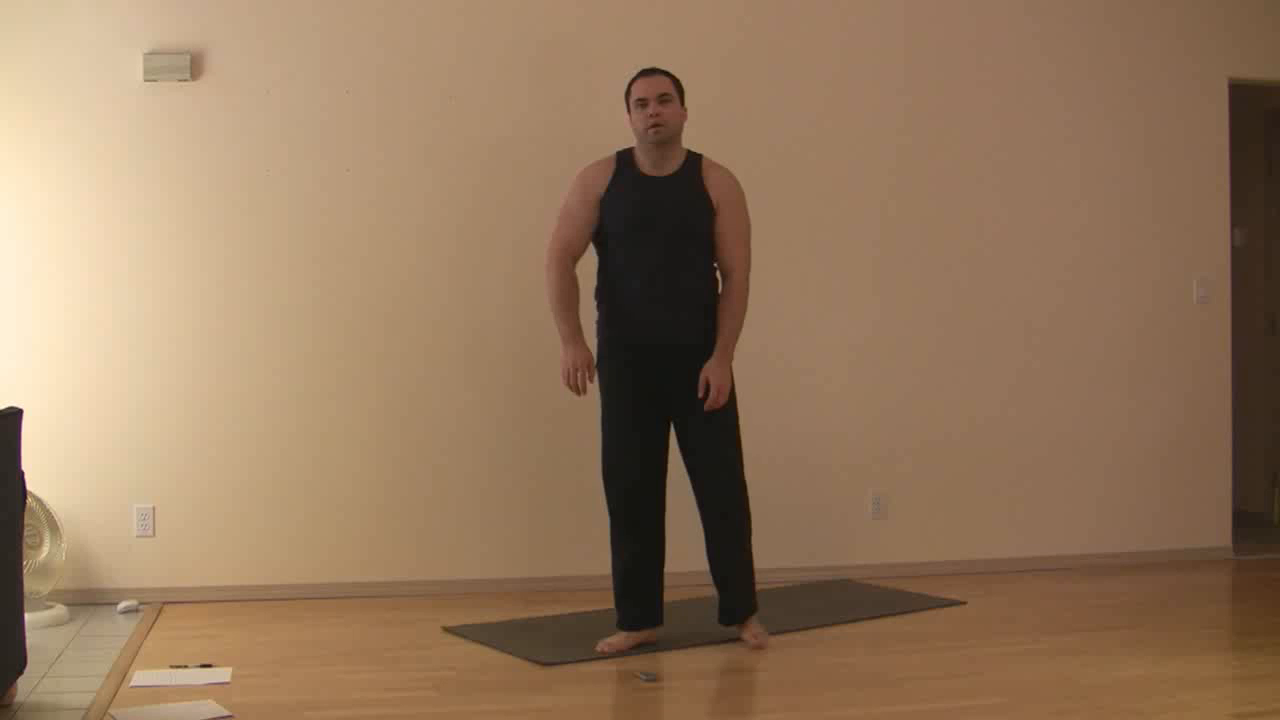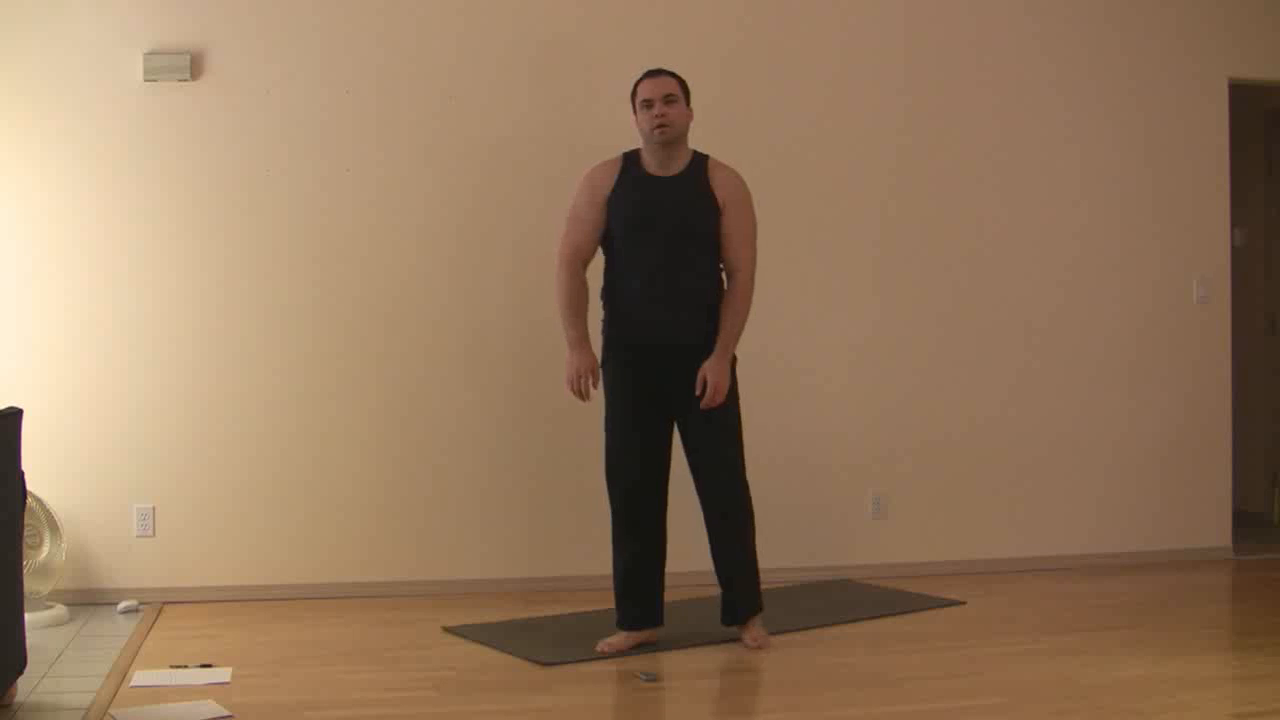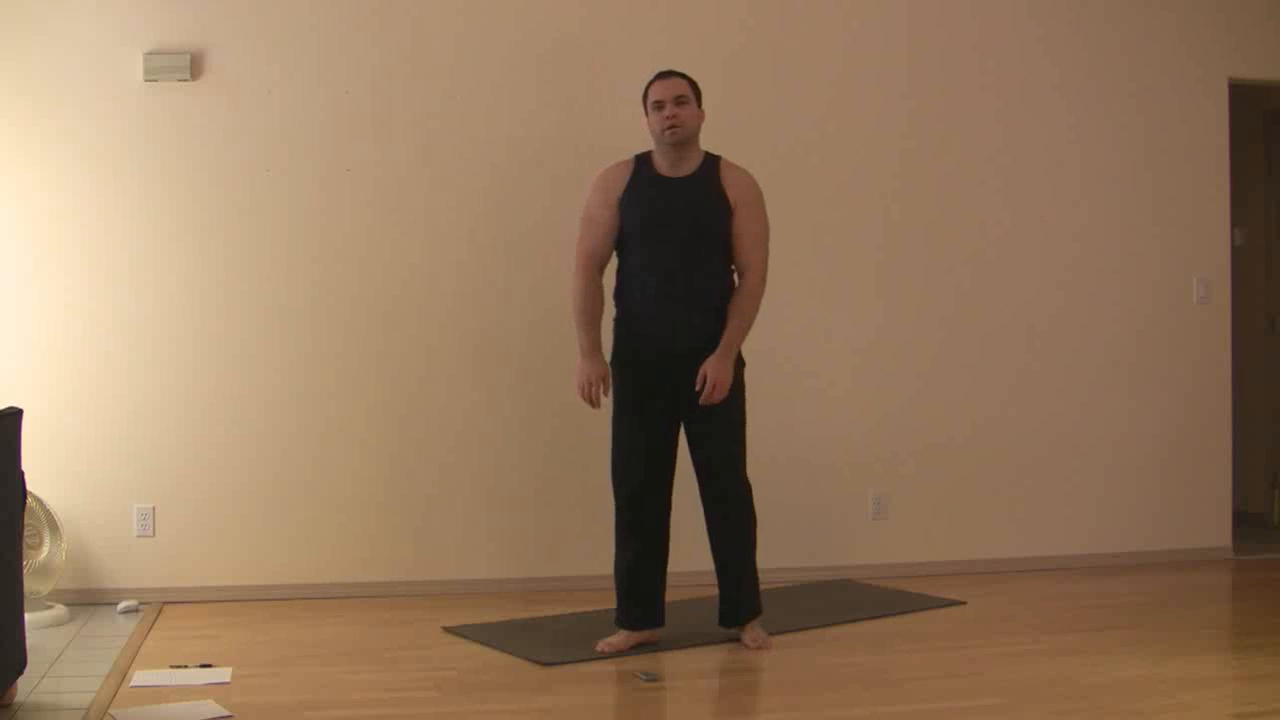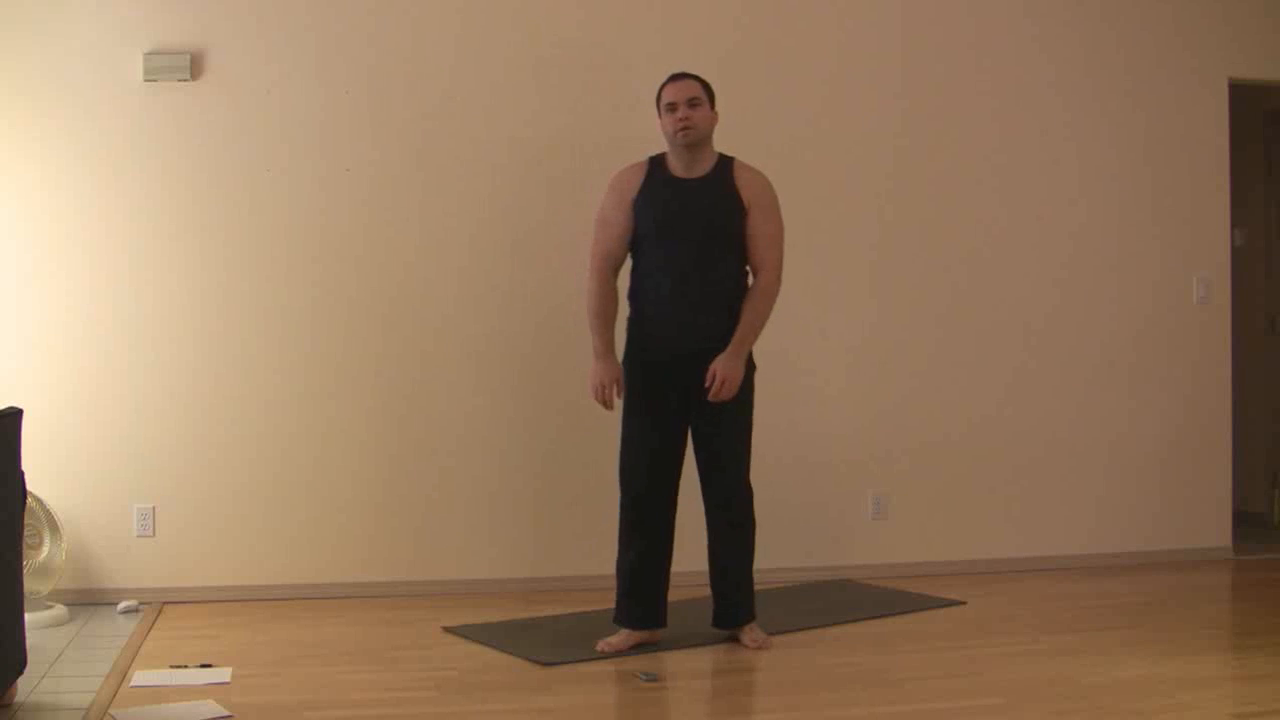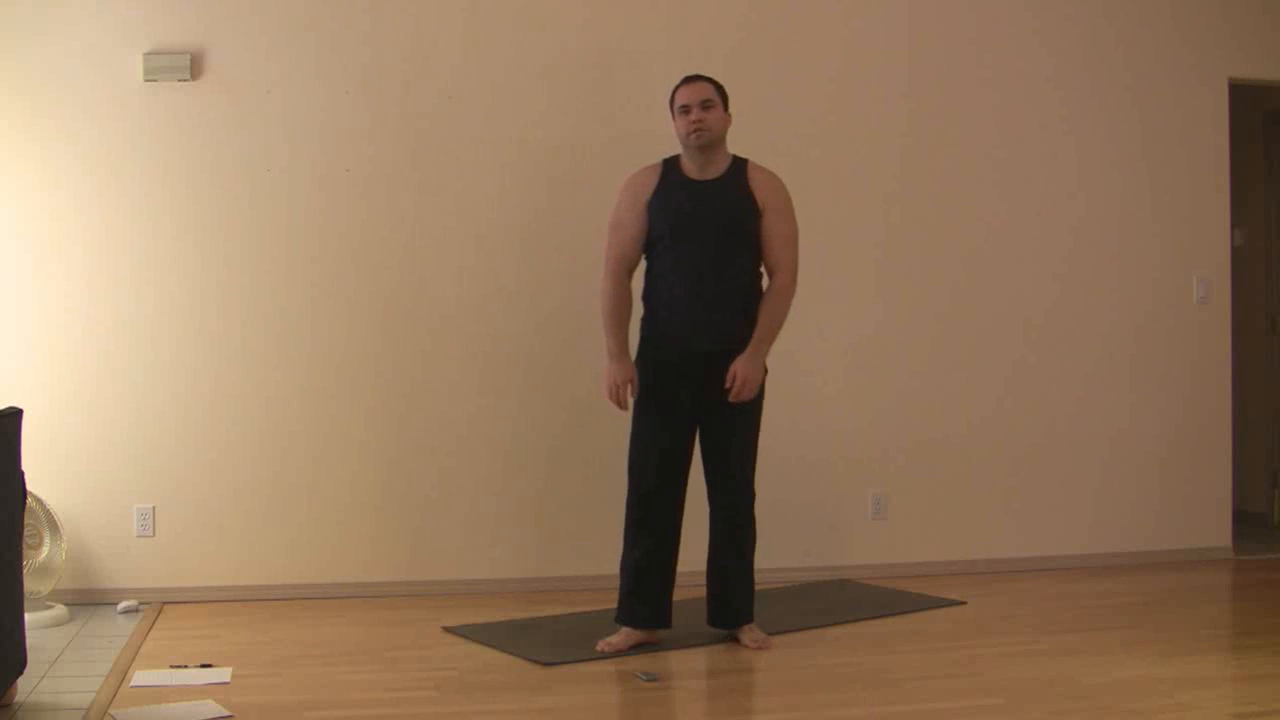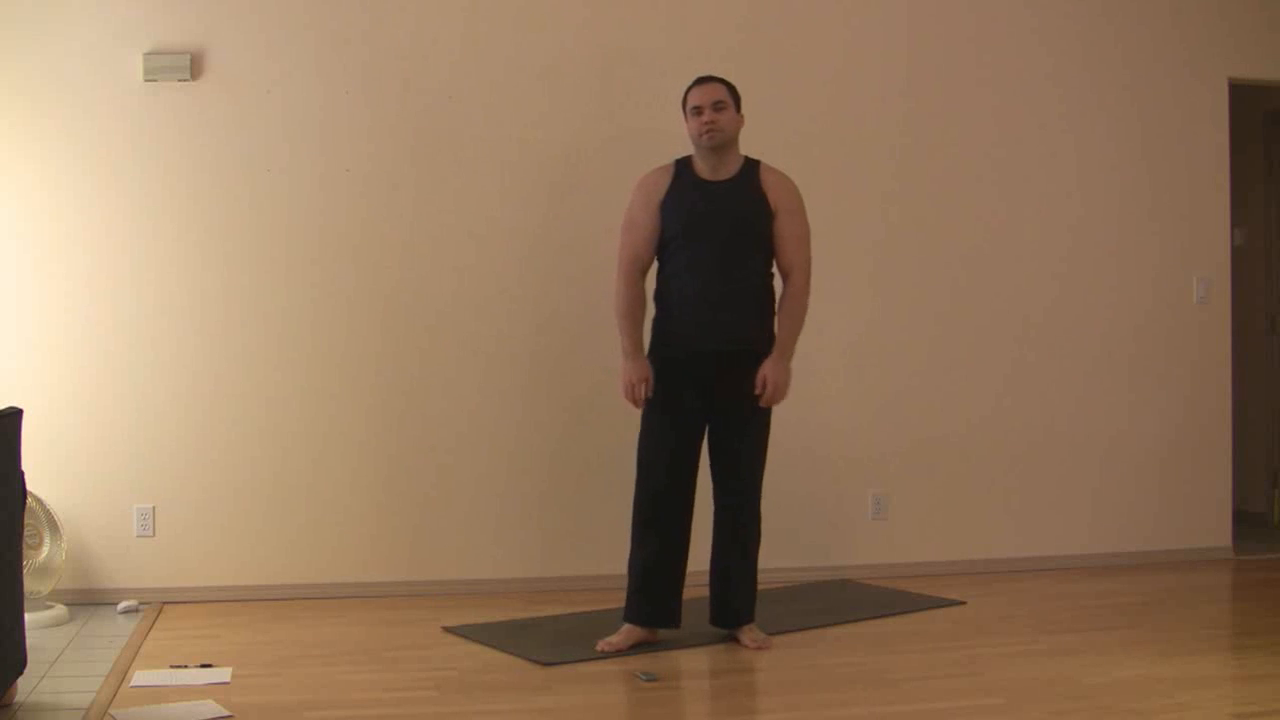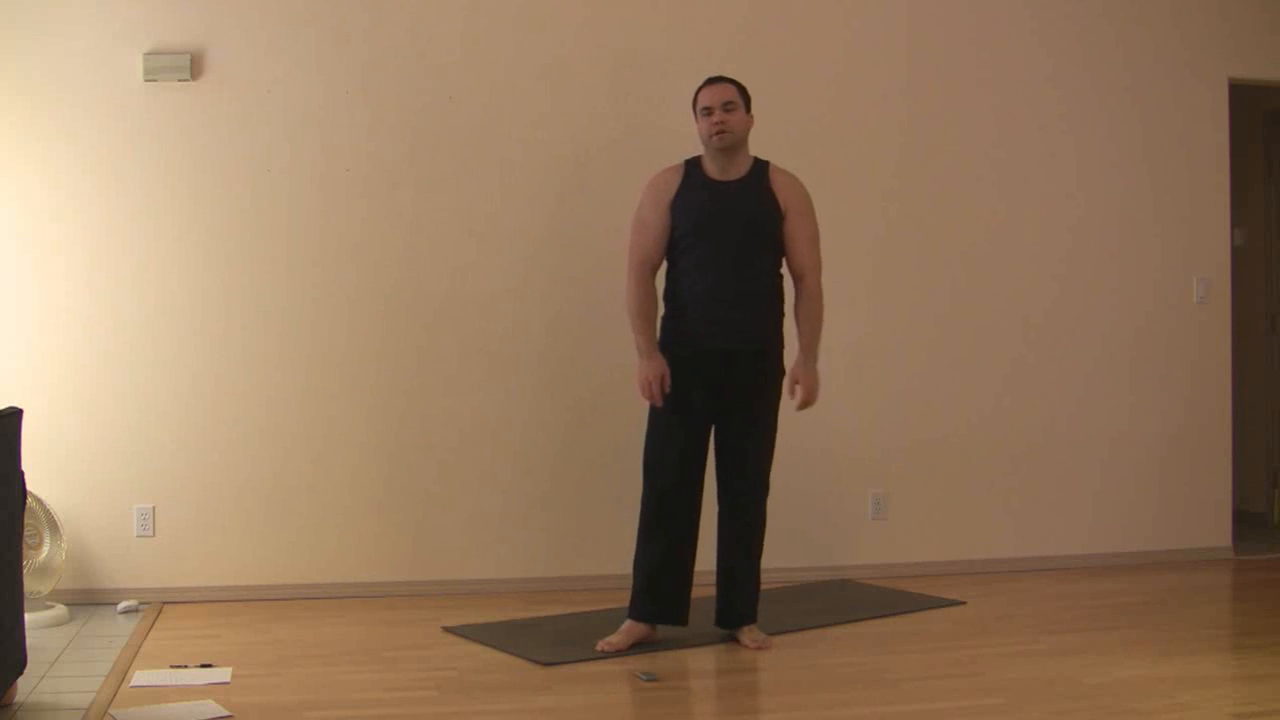
dt=0.1s
person 1, frame 1
left shoulder: (716, 183)
right shoulder: (598, 179)
left elbow: (736, 276)
right elbow: (560, 260)
left wrist: (722, 357)
right wrist: (571, 340)
left hip: (699, 358)
right hip: (626, 358)
left knee: (722, 484)
right knee: (630, 489)
left ankle: (742, 610)
right ankle: (637, 619)
person 1, frame 2
left shoulder: (722, 183)
right shoulder: (605, 180)
left elbow: (741, 275)
right elbow: (571, 265)
left wrist: (722, 355)
right wrist: (577, 346)
left hip: (702, 357)
right hip: (630, 358)
left knee: (724, 484)
right knee: (632, 490)
left ankle: (746, 610)
right ankle: (638, 618)
person 1, frame 3
left shoulder: (734, 184)
right shoulder: (617, 182)
left elbow: (752, 275)
right elbow: (587, 270)
left wrist: (726, 354)
right wrist: (589, 352)
left hip: (711, 360)
right hip: (640, 360)
left knee: (727, 488)
right knee: (637, 490)
left ankle: (743, 612)
right ankle: (638, 618)
person 1, frame 4
left shoulder: (748, 185)
right shoulder: (631, 184)
left elbow: (767, 275)
right elbow: (602, 272)
left wrist: (737, 352)
right wrist: (603, 354)
left hip: (723, 360)
right hip: (651, 361)
left knee: (730, 490)
right knee: (643, 490)
left ankle: (739, 613)
right ankle: (640, 617)
person 1, frame 5
left shoulder: (762, 187)
right shoulder: (645, 185)
left elbow: (782, 277)
right elbow: (616, 273)
left wrist: (755, 353)
right wrist: (616, 356)
left hip: (735, 363)
right hip: (663, 361)
left knee: (734, 490)
right knee: (651, 489)
left ankle: (736, 614)
right ankle: (640, 617)
person 1, frame 6
left shoulder: (774, 188)
right shoulder: (658, 185)
left elbow: (796, 278)
right elbow: (630, 273)
left wrist: (781, 356)
right wrist: (632, 355)
left hip: (747, 363)
right hip: (674, 361)
left knee: (740, 491)
right knee: (659, 487)
left ankle: (738, 614)
right ankle: (646, 615)
person 1, frame 7
left shoulder: (783, 189)
right shoulder: (669, 185)
left elbow: (807, 279)
right elbow: (640, 272)
left wrist: (807, 359)
right wrist: (647, 353)
left hip: (755, 361)
right hip: (683, 359)
left knee: (746, 490)
right knee: (666, 485)
left ankle: (739, 614)
right ankle: (647, 613)
